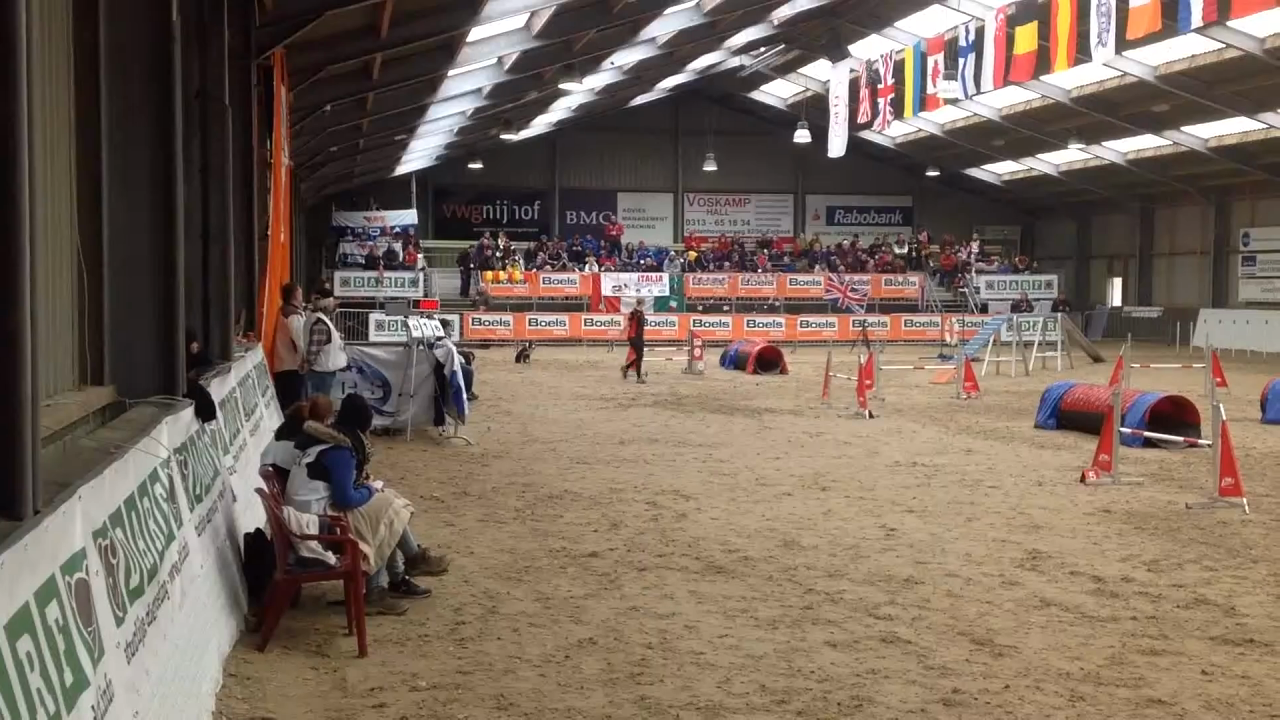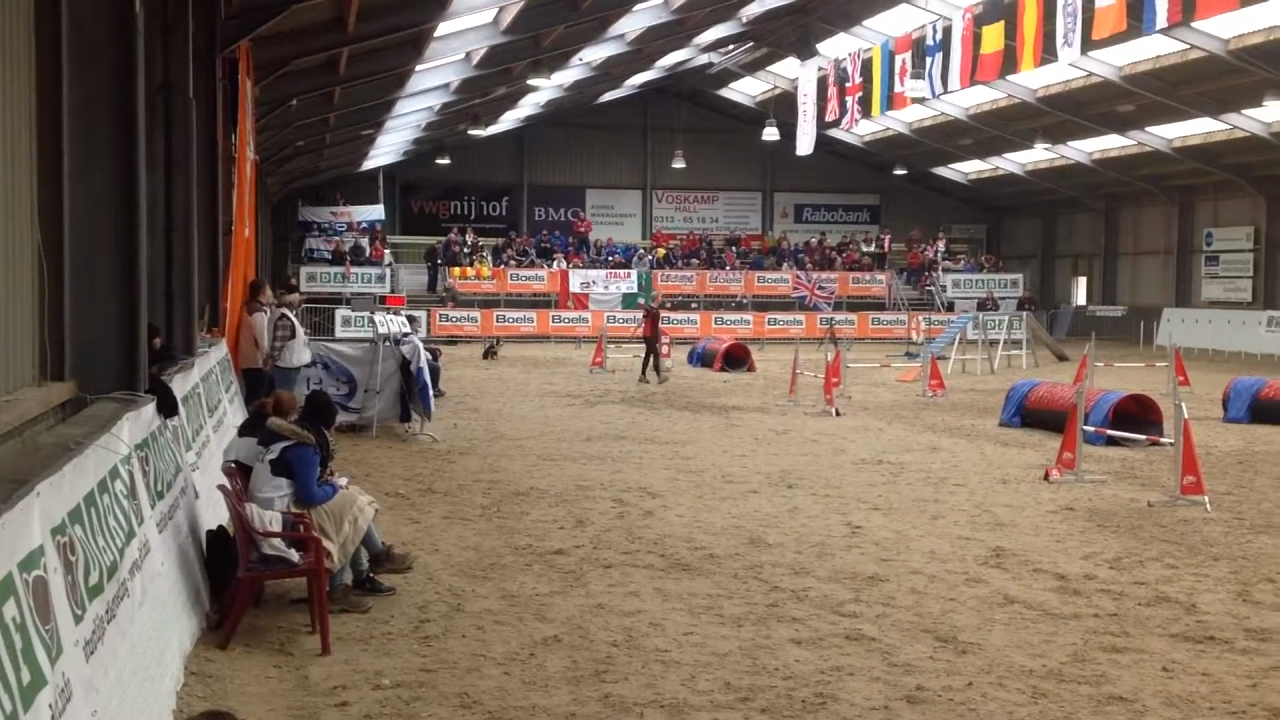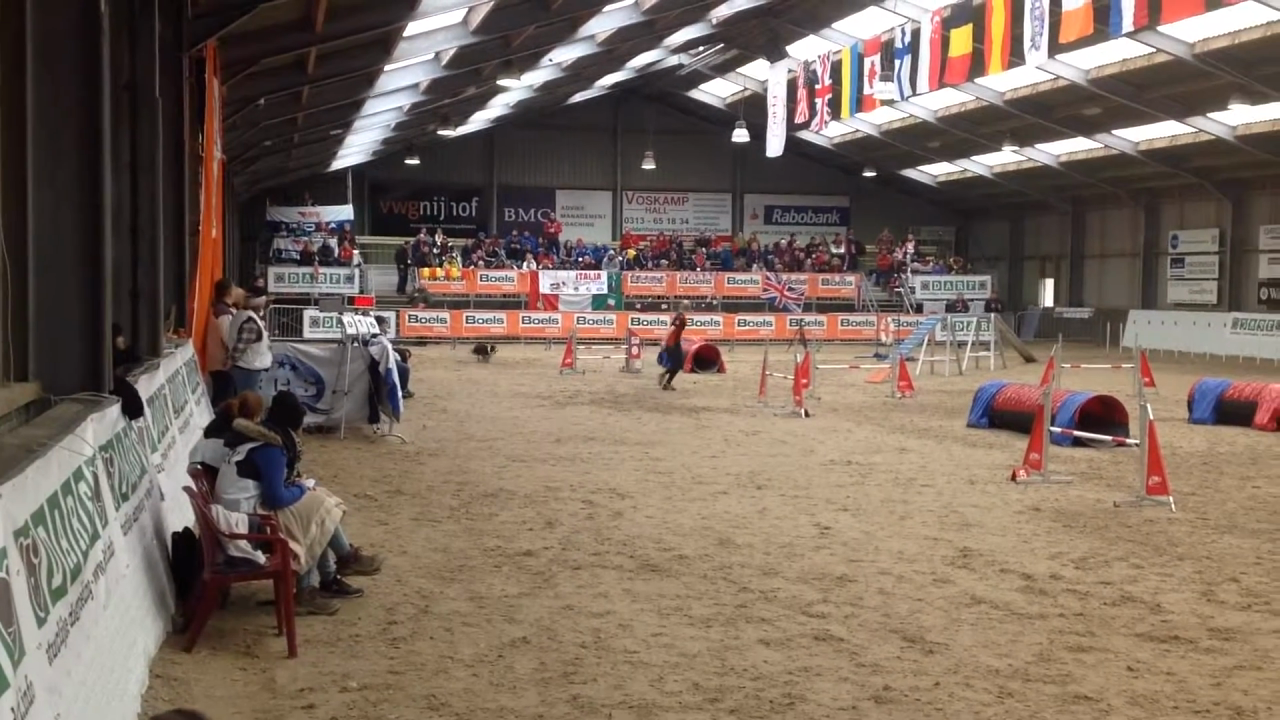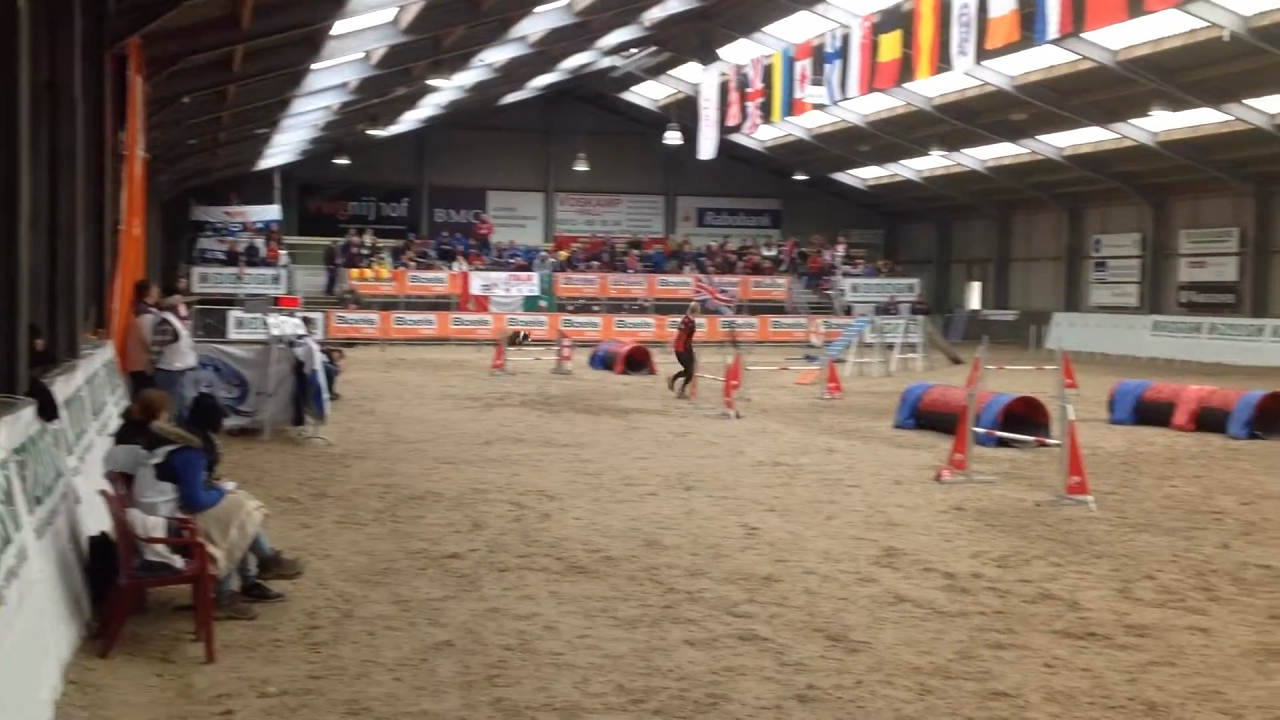
dt=0.7s
person 1, frame 1
left shoulder: (329, 438)
right shoulder: (340, 451)
right elbow: (345, 500)
left wrist: (365, 487)
right wrist: (370, 490)
left hip: (316, 506)
right hip: (318, 517)
left knee: (384, 506)
right knee: (389, 512)
left ankle: (396, 581)
right ankle: (414, 559)
person 1, frame 2
left shoulder: (292, 434)
right shoulder: (304, 447)
right elbow: (309, 496)
left wrist: (328, 483)
right wrist: (335, 487)
left hip: (277, 505)
right hip: (282, 513)
left knee: (349, 511)
right knee: (353, 508)
left ankle: (360, 578)
right ankle: (379, 557)
person 1, frame 3
left shoulder: (261, 434)
right shoulder: (270, 449)
right elbow: (276, 498)
left wrist: (295, 484)
right wrist: (302, 488)
left hip: (245, 505)
right hip: (249, 515)
left knee: (317, 506)
right knee: (321, 511)
left ankle: (327, 581)
right ankle: (346, 558)
person 1, frame 4
left shoulder: (168, 438)
right shoulder: (190, 450)
right elbow: (195, 501)
left wrist: (215, 487)
right wrist: (222, 492)
left hip: (162, 512)
right hip: (172, 518)
left knee: (236, 508)
right knee: (242, 512)
right ankle: (267, 562)
